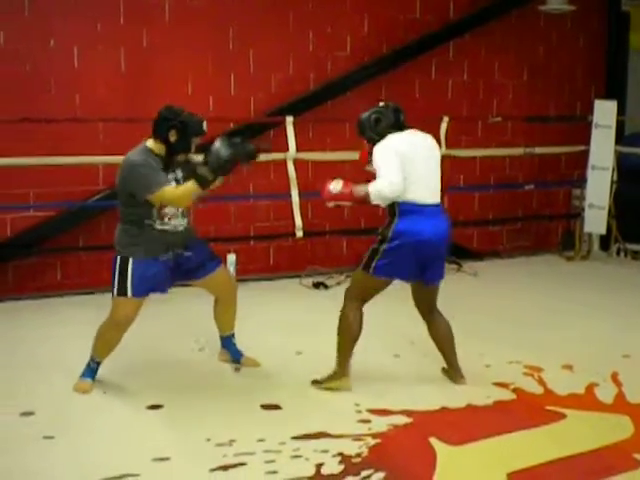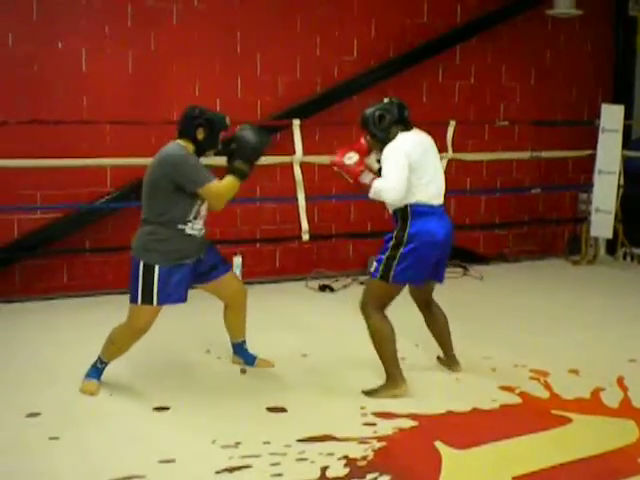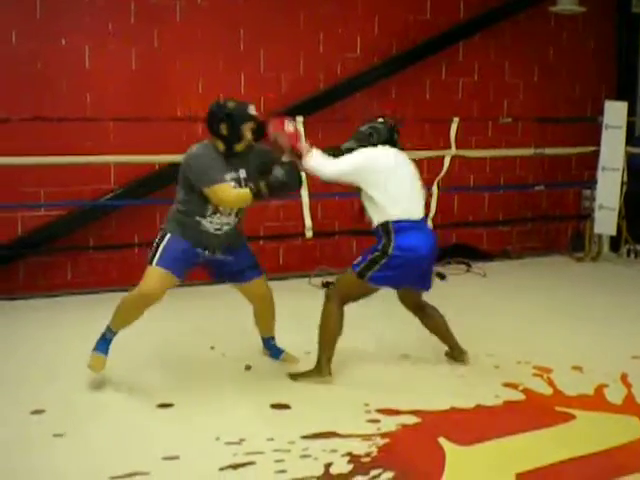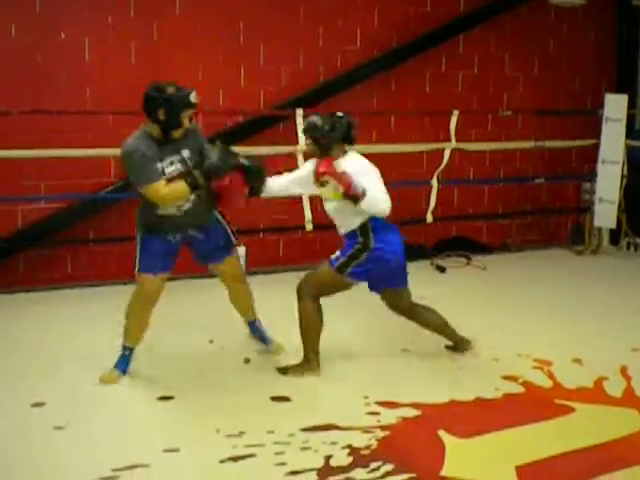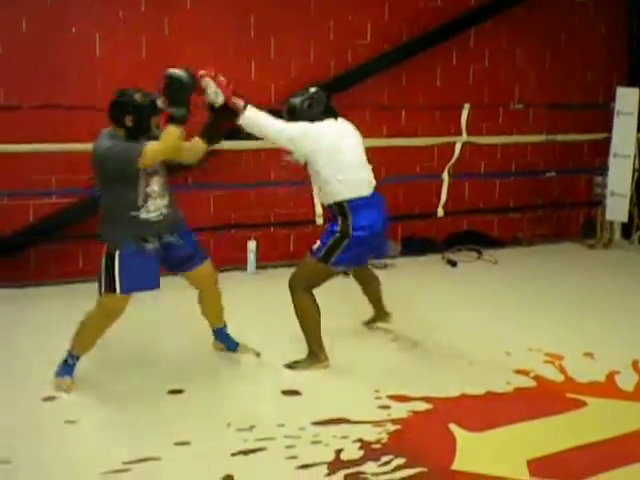
dt=0.3s
person 1, frame 1
left shoulder: (176, 158)
right shoulder: (136, 164)
left elbow: (204, 182)
right elbow: (175, 199)
left wrist: (228, 163)
right wrist: (208, 173)
left hip: (181, 243)
right hip: (139, 250)
left knee: (226, 286)
right knee: (121, 318)
left ankle: (229, 350)
right ankle: (91, 368)
person 1, frame 2
left shoulder: (188, 158)
right shoulder: (176, 159)
left elbow: (215, 201)
right elbow: (219, 195)
left wrist: (235, 162)
right wrist: (245, 163)
left hip: (195, 249)
right hip: (160, 256)
left knee: (237, 293)
right knee: (138, 325)
left ankle: (241, 353)
right ankle: (96, 368)
person 1, frame 3
left shoulder: (252, 152)
right shoulder: (199, 158)
left elbow: (284, 167)
right elbow: (227, 199)
right wrist: (267, 189)
left hip: (227, 242)
right hip: (184, 235)
left knee: (263, 295)
right knee: (148, 293)
left ankle: (270, 346)
right ankle: (104, 341)
person 1, frame 4
left shoulder: (187, 133)
right shoulder: (135, 151)
left elbow: (206, 159)
right elbow: (162, 196)
left wrist: (237, 164)
right wrist: (202, 175)
left hip: (201, 219)
right hip: (159, 229)
left knee: (235, 275)
right knee: (147, 294)
left ankle: (256, 329)
right ankle: (125, 357)
person 1, frame 5
left shoulder: (146, 137)
right shoulder: (109, 149)
left elbow: (189, 155)
right elbow: (165, 151)
left wrist: (215, 127)
right wrist: (178, 110)
left hip: (167, 227)
right hip: (128, 240)
left knee: (209, 281)
right knee: (109, 311)
left ankle: (222, 337)
right ankle: (68, 363)
person 2, frame 1
left shoulder: (387, 147)
right shoulder: (427, 140)
left elbow: (390, 188)
left wrist: (351, 193)
right wrist: (370, 185)
left hip: (406, 229)
right hip: (438, 226)
left knee: (353, 299)
right knee: (427, 306)
left ankle: (341, 373)
right ankle: (455, 370)
person 2, frame 2
left shoulder: (396, 147)
right shoulder: (422, 139)
left elbow: (392, 193)
left wrist: (358, 174)
right wrist: (367, 164)
left hip: (415, 230)
right hip: (440, 226)
left knee: (371, 306)
right knee: (423, 298)
left ankle: (395, 381)
right ankle: (450, 356)
person 2, frame 3
left shoulder: (368, 158)
right shoulder: (401, 160)
left elbow: (328, 169)
left wrist: (296, 143)
left hip: (398, 244)
right hip: (424, 240)
left knee: (335, 296)
right knee: (415, 303)
left ankle: (322, 369)
right ankle: (457, 351)
person 2, frame 4
left shoulder: (356, 166)
right shoulder: (323, 166)
left elbow: (382, 204)
right elbow: (288, 184)
left wrist: (348, 186)
left hip: (374, 243)
right hip: (384, 243)
left knee: (306, 290)
right knee: (403, 307)
left ankle: (310, 363)
right ankle: (459, 340)
person 2, frame 5
left shoulder: (313, 134)
right shoulder: (344, 127)
left elbow: (268, 126)
left wrist: (227, 95)
right wrist: (300, 157)
left hip: (353, 224)
right hip: (373, 211)
left knee: (299, 284)
right knee: (359, 266)
left ankle: (317, 355)
right ankle: (380, 312)
